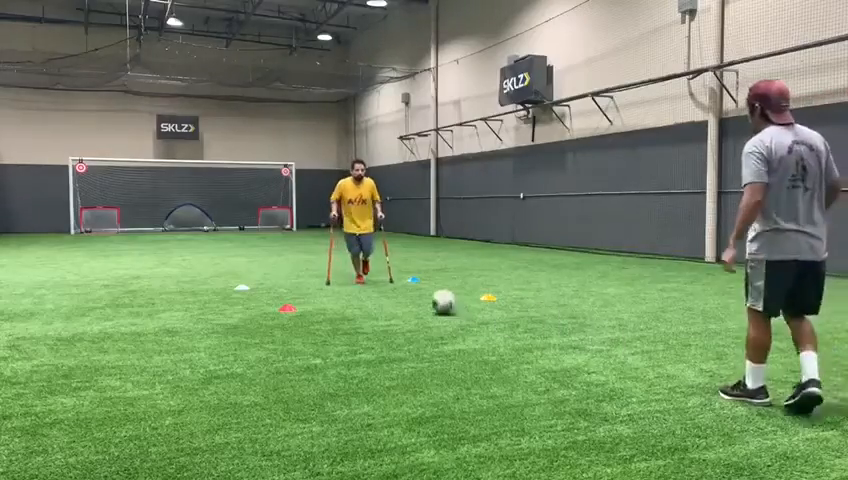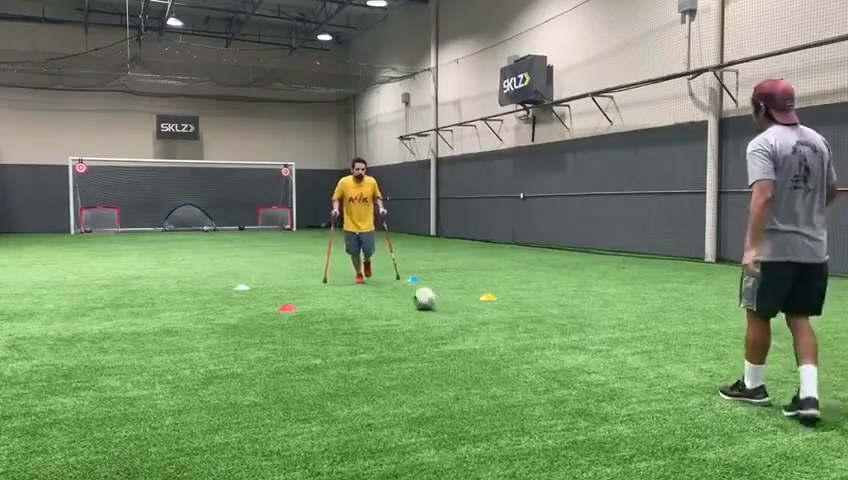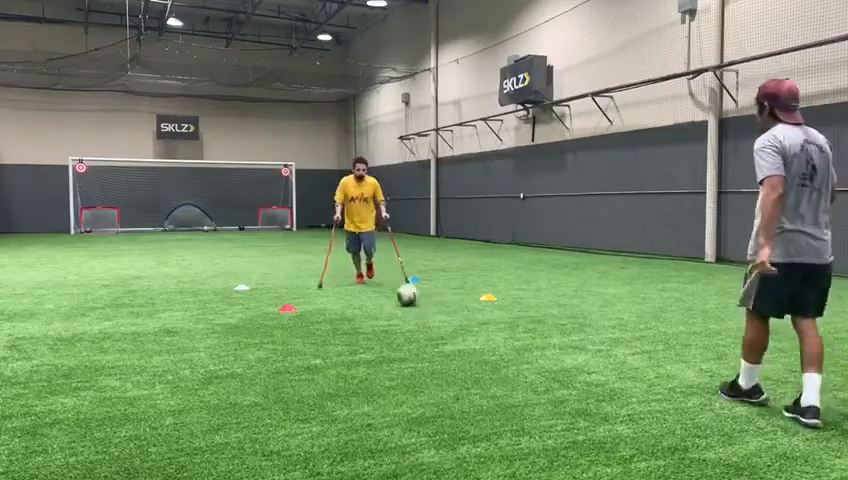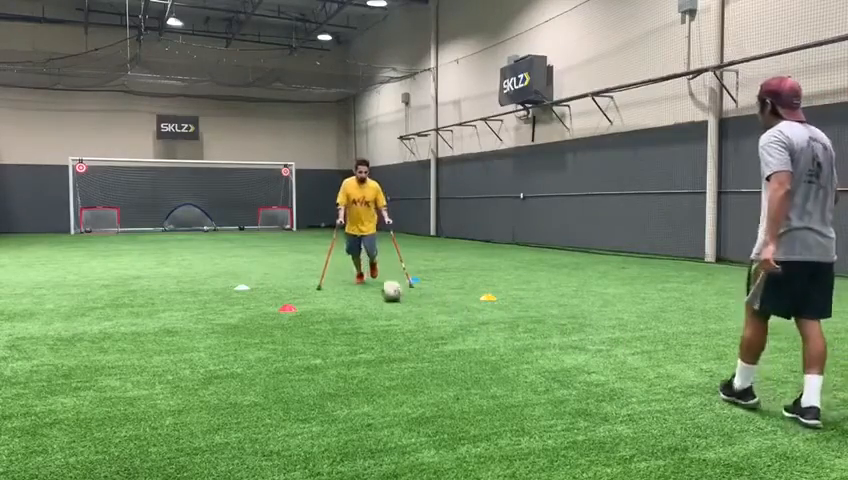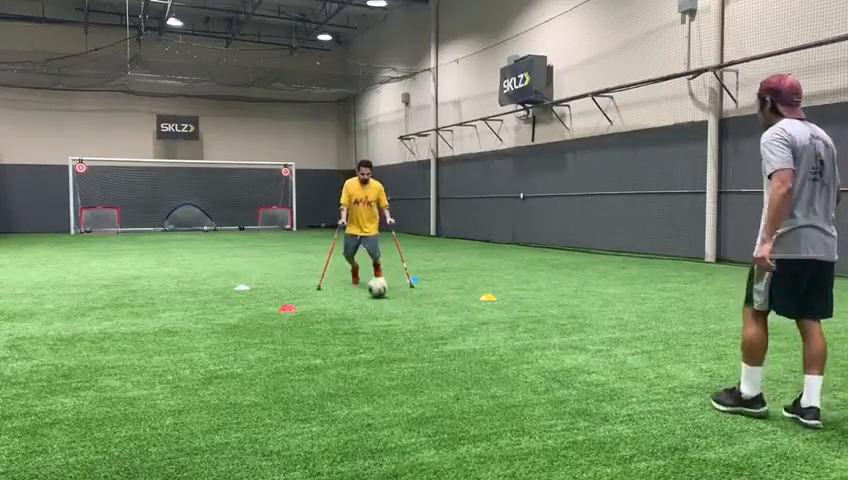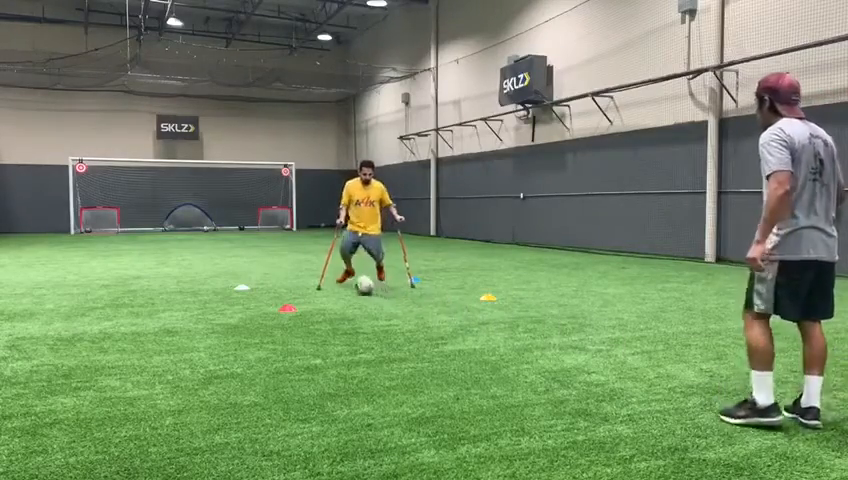
dt=0.1s
person 1, frame 1
left shoulder: (758, 144)
right shoulder: (816, 140)
left elbow: (754, 198)
right elbow: (834, 188)
left wrist: (733, 244)
left hip: (772, 247)
right hip: (813, 246)
left knee: (759, 315)
right knee: (797, 315)
left ankle: (754, 386)
right ankle: (810, 380)
person 1, frame 2
left shoulder: (763, 143)
right shoulder: (818, 141)
left elbow: (763, 195)
right elbow: (830, 192)
left wrist: (750, 247)
left hip: (772, 248)
right hip: (813, 248)
left knee: (757, 316)
right knee: (799, 319)
left ankle: (753, 386)
right ankle: (808, 395)
person 1, frame 3
left shoulder: (769, 140)
right shoulder: (820, 141)
left elbow: (774, 192)
right elbow: (829, 193)
left wrist: (764, 244)
left hip: (779, 250)
right hip: (817, 249)
left knee: (756, 315)
right knee: (806, 321)
left ankle: (748, 385)
right ankle: (810, 403)
person 1, frame 4
left shoulder: (774, 137)
right shoulder: (822, 140)
left elbow: (781, 188)
left wrist: (770, 242)
left hip: (784, 248)
right hip: (822, 248)
left knee: (757, 314)
right knee: (810, 322)
left ankle: (742, 385)
right ankle: (811, 403)
person 1, frame 5
left shoulder: (776, 134)
right shoulder: (823, 138)
left elbow: (783, 187)
right elbow: (835, 192)
left wrist: (765, 240)
left hip: (787, 246)
right hip: (824, 246)
left knee: (754, 313)
right knee: (810, 322)
left ankle: (749, 393)
right ankle: (810, 405)
person 1, frame 6
left shoulder: (775, 134)
right shoulder: (823, 136)
left elbow: (782, 188)
right elbow: (838, 192)
left wrist: (759, 241)
left hip: (786, 247)
right hip: (824, 247)
left knee: (756, 316)
right knee: (811, 323)
left ankle: (763, 404)
right ankle: (810, 405)
person 2, frame 1
left shoulder: (370, 183)
right shoulder: (343, 184)
left elbow: (376, 200)
right elbow: (334, 199)
left wrist: (379, 212)
right wrist: (334, 211)
left hip: (366, 226)
right hip: (350, 226)
left knee: (367, 251)
right knee: (354, 252)
left ankle: (365, 260)
right ankle: (359, 275)
person 2, frame 2
left shoulder: (371, 182)
right shoulder: (344, 182)
left elbow: (377, 196)
right elbow: (336, 197)
left wrist: (381, 208)
right wrist: (335, 209)
left hip: (367, 225)
right hip: (350, 226)
left knee: (368, 250)
right knee: (354, 252)
left ankle: (366, 262)
right ankle: (359, 274)
person 2, frame 3
left shoulder: (373, 182)
right shoulder: (345, 182)
left elbow: (380, 200)
right elbow: (339, 200)
left wrist: (383, 212)
right wrist: (338, 213)
left hip: (368, 225)
right hip: (351, 225)
left knee: (369, 251)
right knee: (354, 252)
left ankle: (369, 263)
right ankle: (359, 274)
person 2, frame 4
left shoulder: (375, 186)
right shoulder: (347, 184)
left elbow: (381, 205)
right elbow: (341, 204)
left wrist: (386, 218)
right wrist: (341, 218)
left hip: (369, 228)
right hip: (352, 228)
left knee: (371, 253)
right knee: (354, 254)
left ankle: (373, 263)
right ankle: (359, 273)
person 2, frame 5
left shoulder: (377, 186)
right shoulder: (349, 184)
left elbow: (383, 205)
right elbow: (344, 204)
left wrist: (388, 218)
right wrist: (343, 219)
left hip: (371, 229)
right hip: (352, 229)
left knee: (374, 255)
right knee: (348, 255)
left ankle: (377, 264)
right ankle: (355, 268)
person 2, frame 6
left shoulder: (379, 187)
right shoulder: (350, 185)
left elbow: (388, 203)
right elbow: (344, 204)
left wrist: (396, 216)
right wrist: (341, 218)
left hip: (372, 229)
right hip: (353, 227)
left knee: (378, 256)
right knee: (344, 250)
left ankle: (380, 266)
right ankle: (349, 270)
